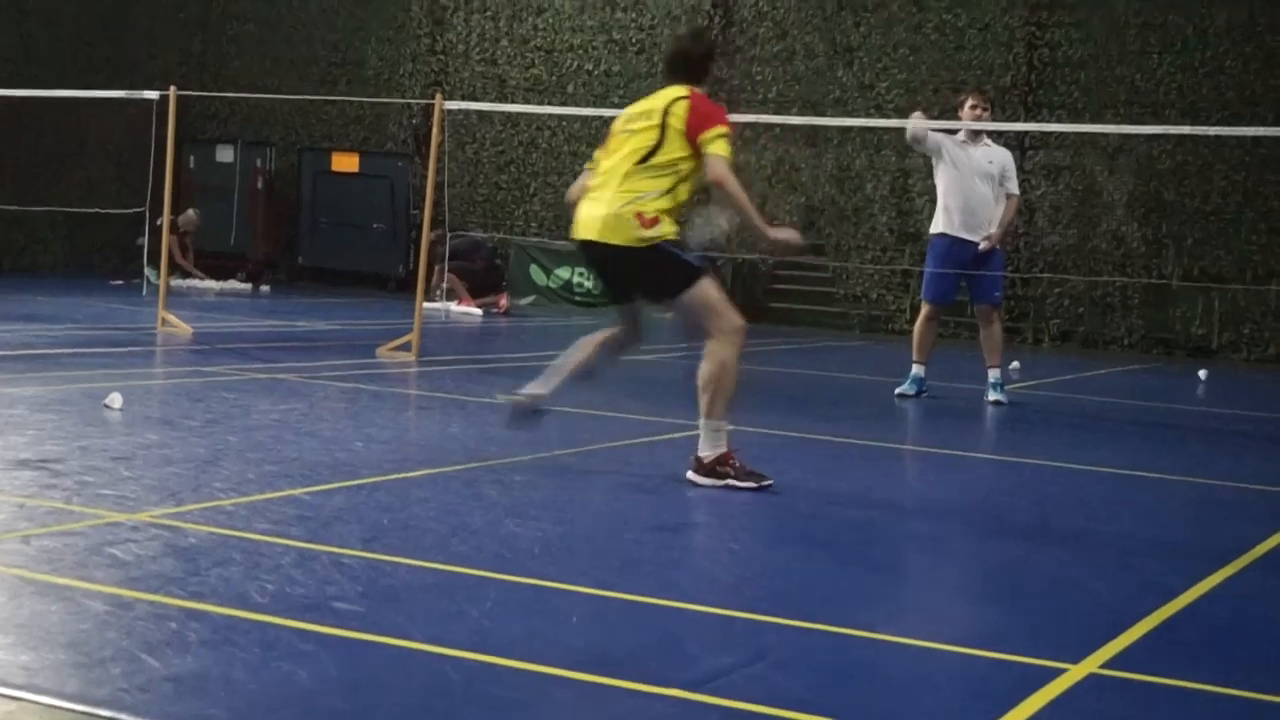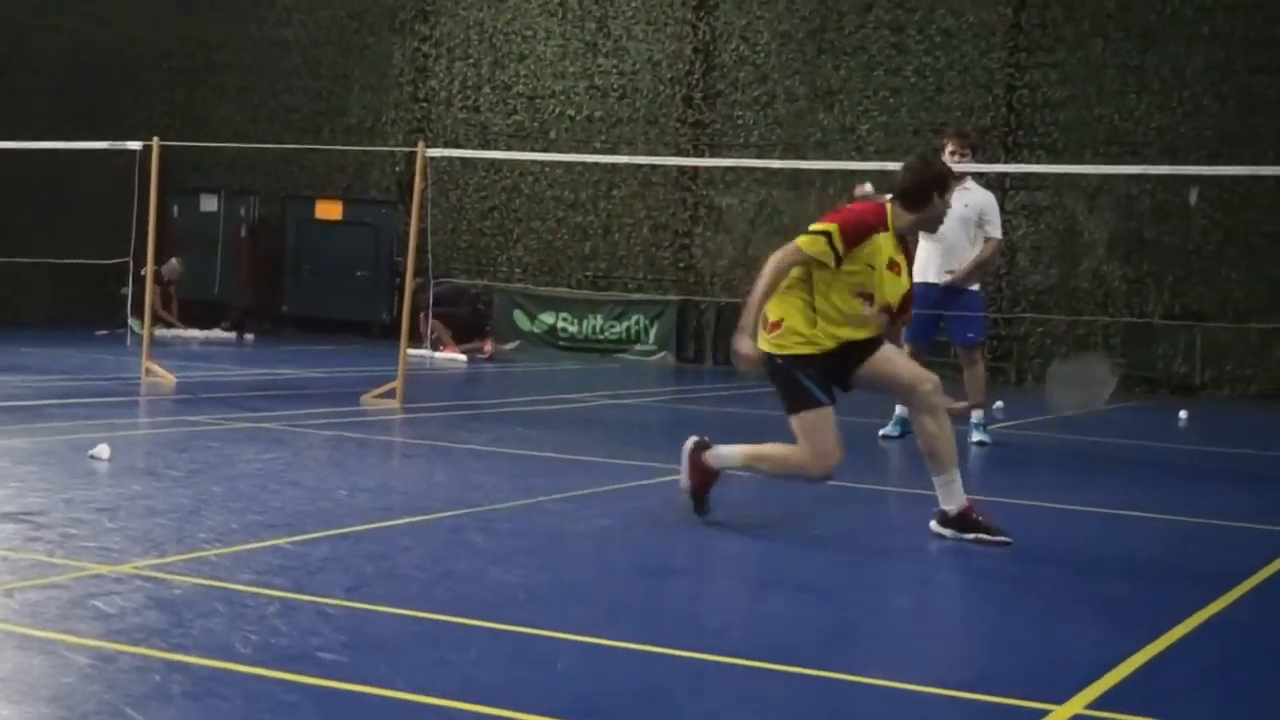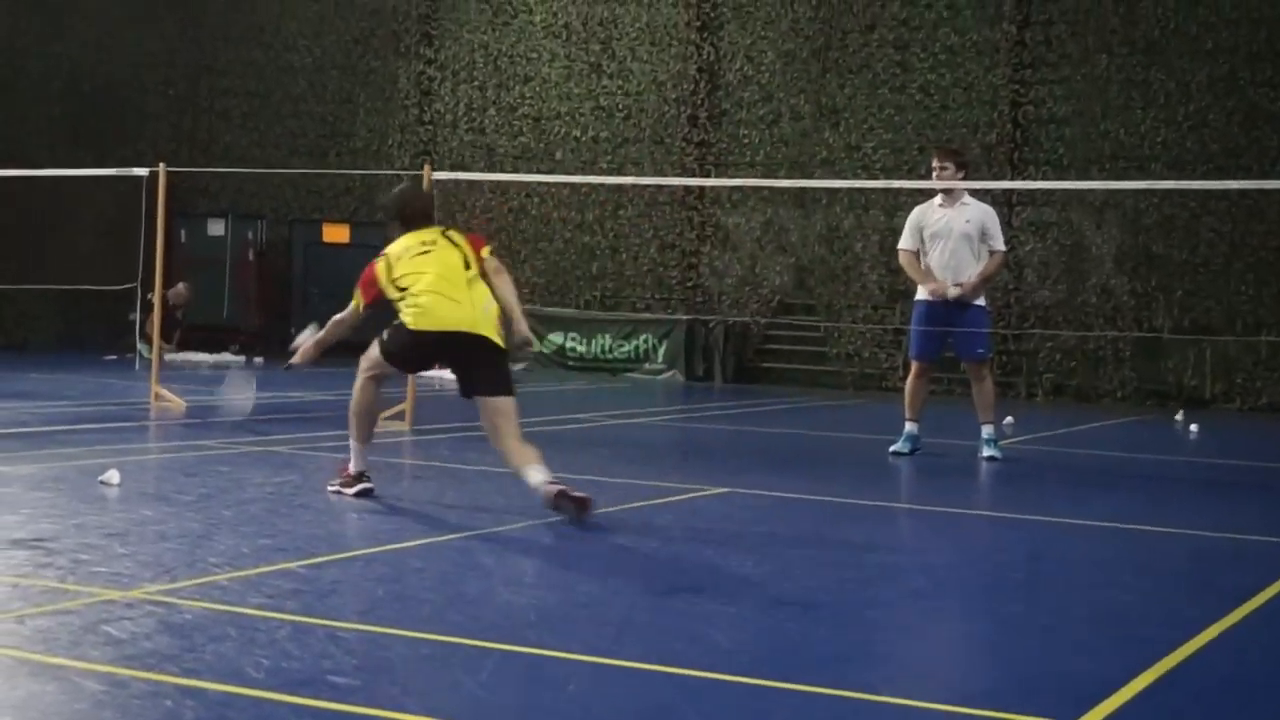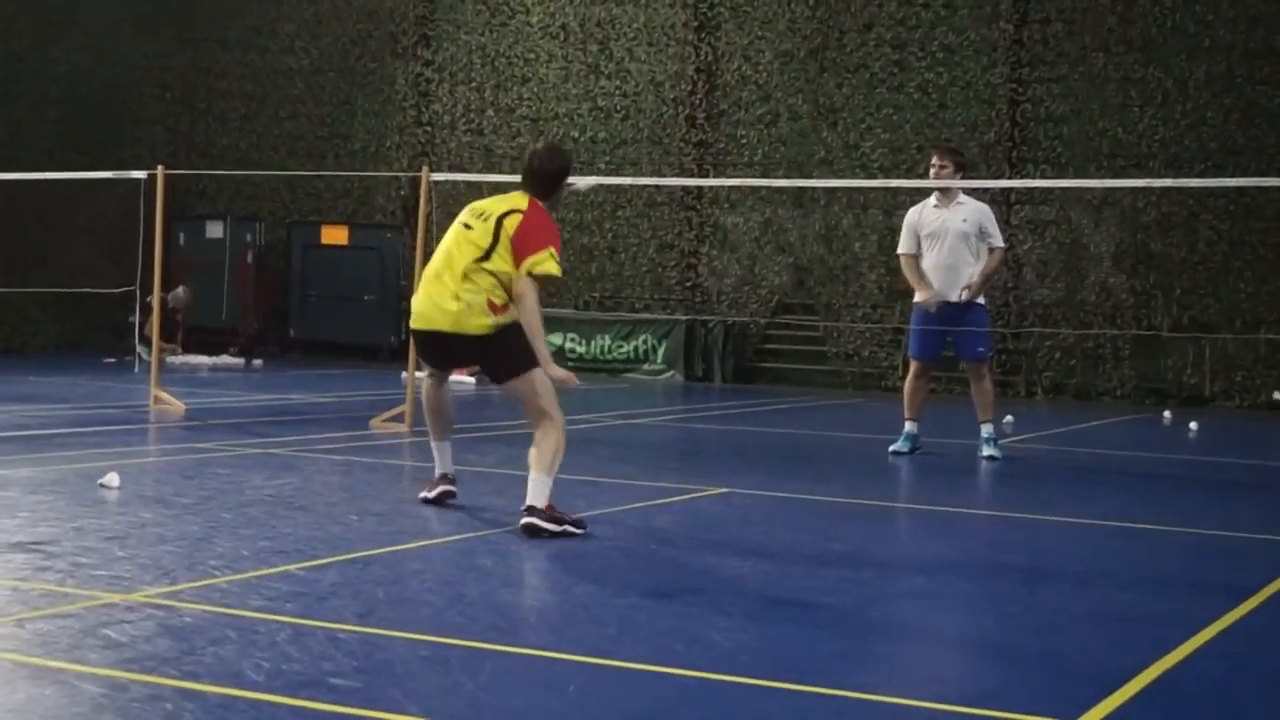
dt=1s
person 1, frame 1
left shoulder: (634, 112)
right shoulder: (705, 109)
left elbow: (577, 190)
right elbow: (718, 173)
right wrist: (765, 229)
left hip: (592, 231)
right hip: (639, 235)
left knee: (627, 332)
right knee: (728, 330)
left ankle: (537, 391)
right ankle: (712, 458)
person 1, frame 2
left shoulder: (901, 261)
right shoulder: (862, 220)
left elbow: (882, 335)
right elbow: (783, 260)
left wrist: (941, 393)
right wrist: (747, 330)
right hip: (794, 342)
left knee: (925, 389)
right knee: (822, 462)
left ankle: (955, 512)
right ankle: (707, 457)
person 1, frame 3
left shoulder: (385, 260)
right shoulder: (461, 240)
left elbow: (347, 319)
right elbow: (497, 271)
left wrist: (311, 348)
right wrist: (520, 323)
left hip: (423, 326)
right hip: (479, 335)
left knee: (368, 372)
right knee: (509, 441)
left ankle: (357, 472)
right ankle: (546, 485)
person 1, frame 4
left shoulder: (479, 207)
right shoulder: (539, 225)
right elbow: (524, 291)
right wrist: (546, 362)
left hip: (427, 320)
right hip: (479, 323)
left knee: (435, 375)
right knee: (549, 419)
left ankle: (442, 476)
right ankle: (538, 505)
person 2, frame 1
left shoulder: (1003, 155)
right shoulder: (943, 144)
left elbow: (1013, 198)
right elbow: (913, 134)
left wrist: (999, 231)
right wrist: (922, 109)
left hip: (986, 246)
right hip: (946, 241)
left knee: (989, 313)
right knee: (930, 309)
left ankle: (995, 381)
right ankle: (917, 376)
person 2, frame 2
left shoulder: (984, 198)
left elbow: (994, 243)
left wrist: (968, 269)
left hip: (964, 289)
right hip: (924, 284)
left knee: (971, 354)
right knee: (911, 351)
left ankle: (978, 422)
right ankle: (901, 417)
person 2, frame 3
left shoulder: (983, 212)
right shoulder: (921, 213)
left elbow: (998, 255)
right elbow: (905, 254)
left wrist: (975, 283)
right wrist: (929, 282)
left hip: (970, 304)
right hip: (929, 303)
left knee: (979, 370)
right knee: (919, 368)
left ankle: (988, 437)
right ankle: (911, 433)
person 2, frame 4
left shoulder: (979, 211)
right shoulder: (917, 213)
left elbow: (997, 250)
right elbow: (906, 257)
left wrist: (980, 281)
right wrist: (923, 289)
left hip: (969, 304)
right hip: (929, 304)
left knee: (978, 369)
right knee: (918, 368)
left ankle: (987, 436)
right ankle: (910, 433)
